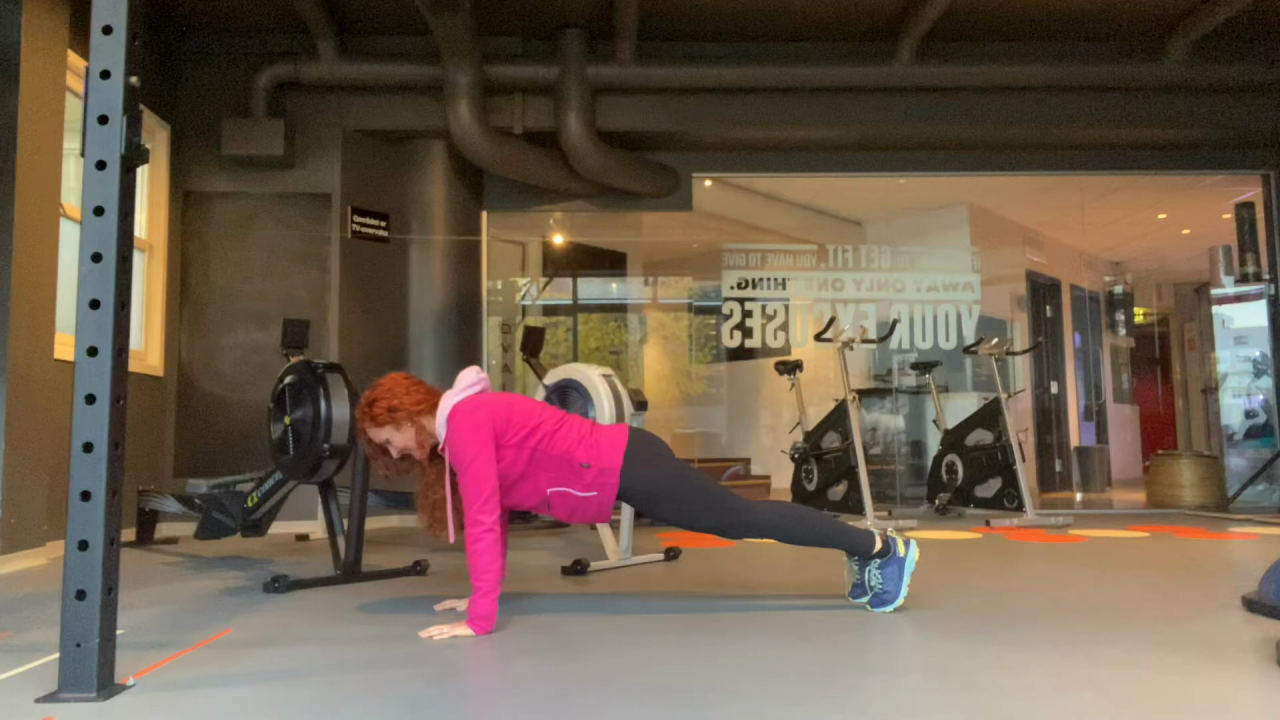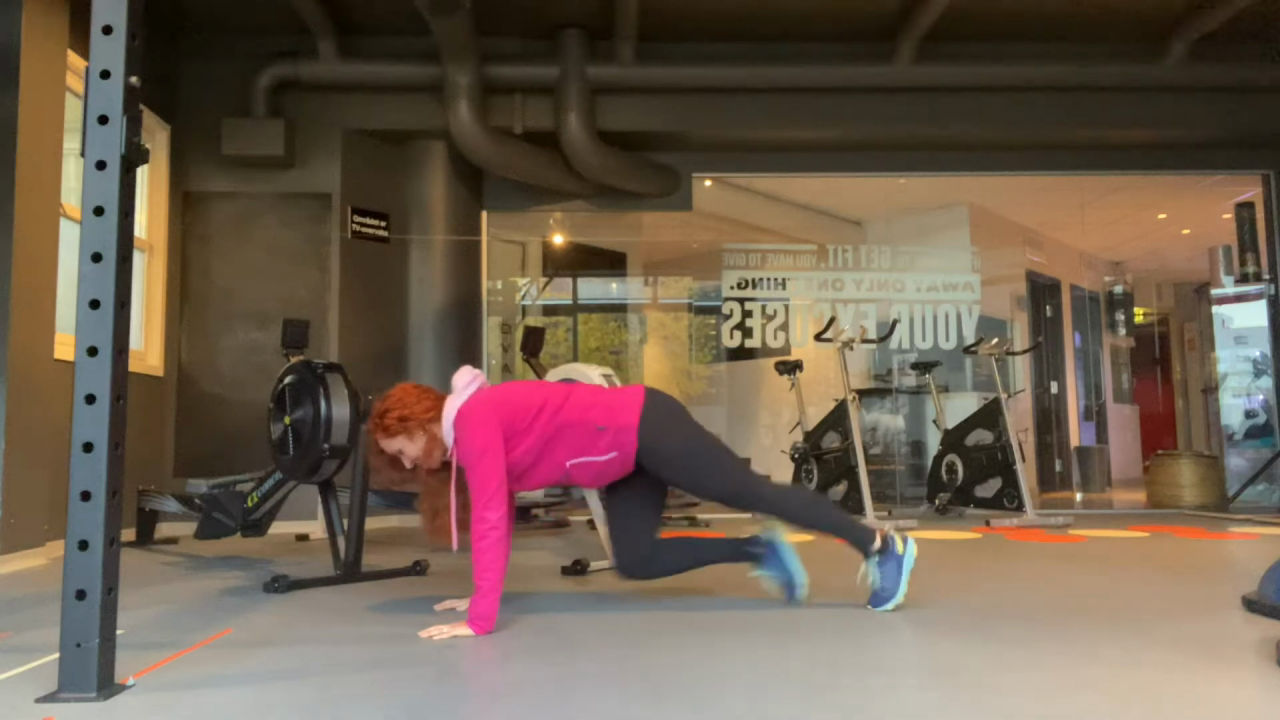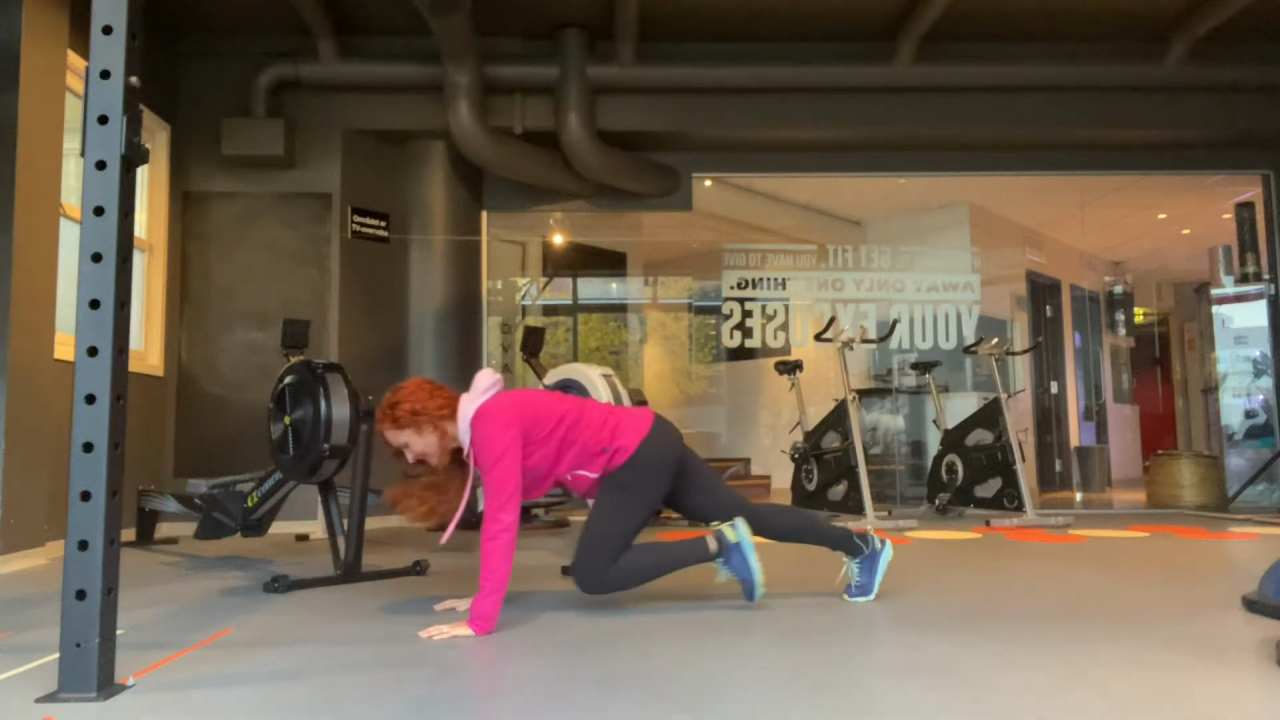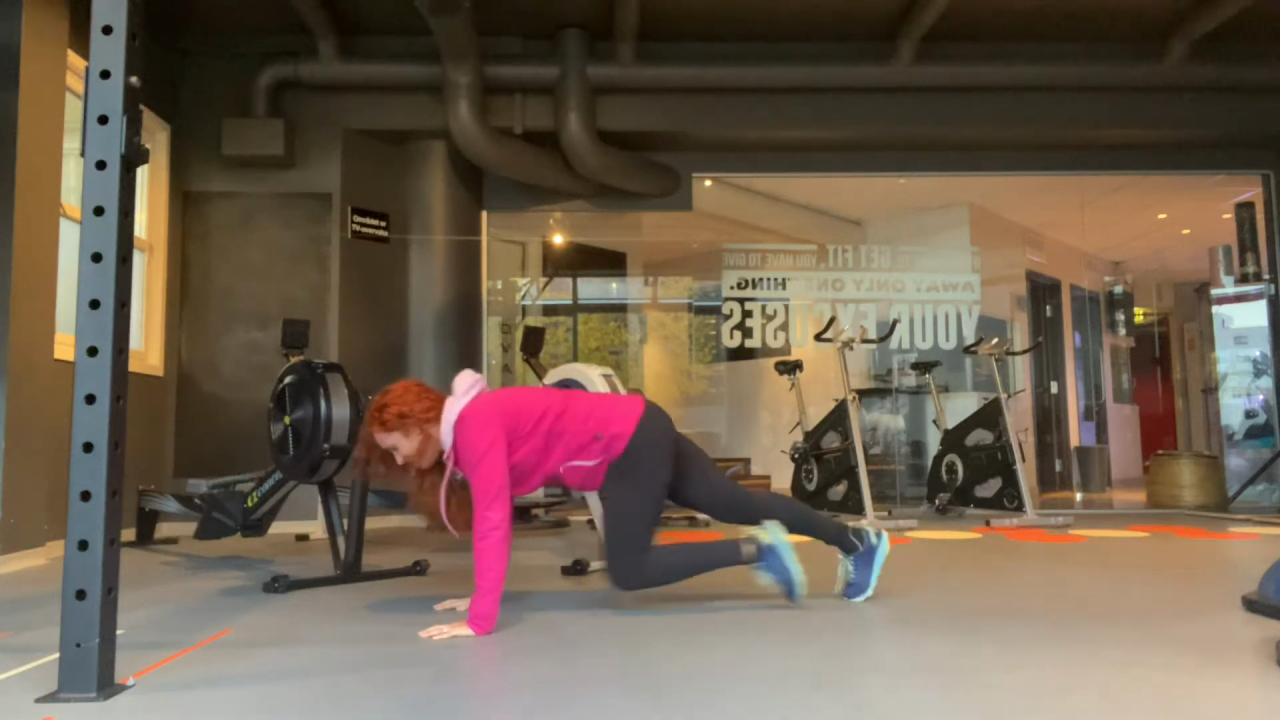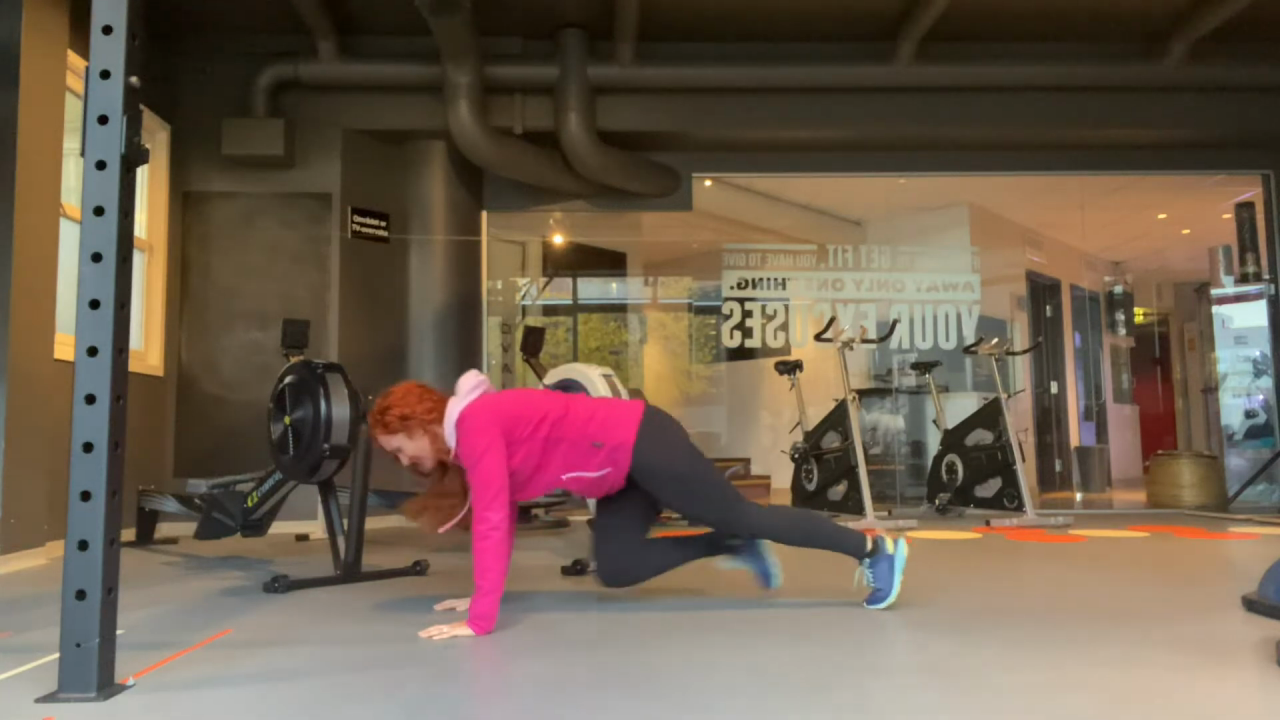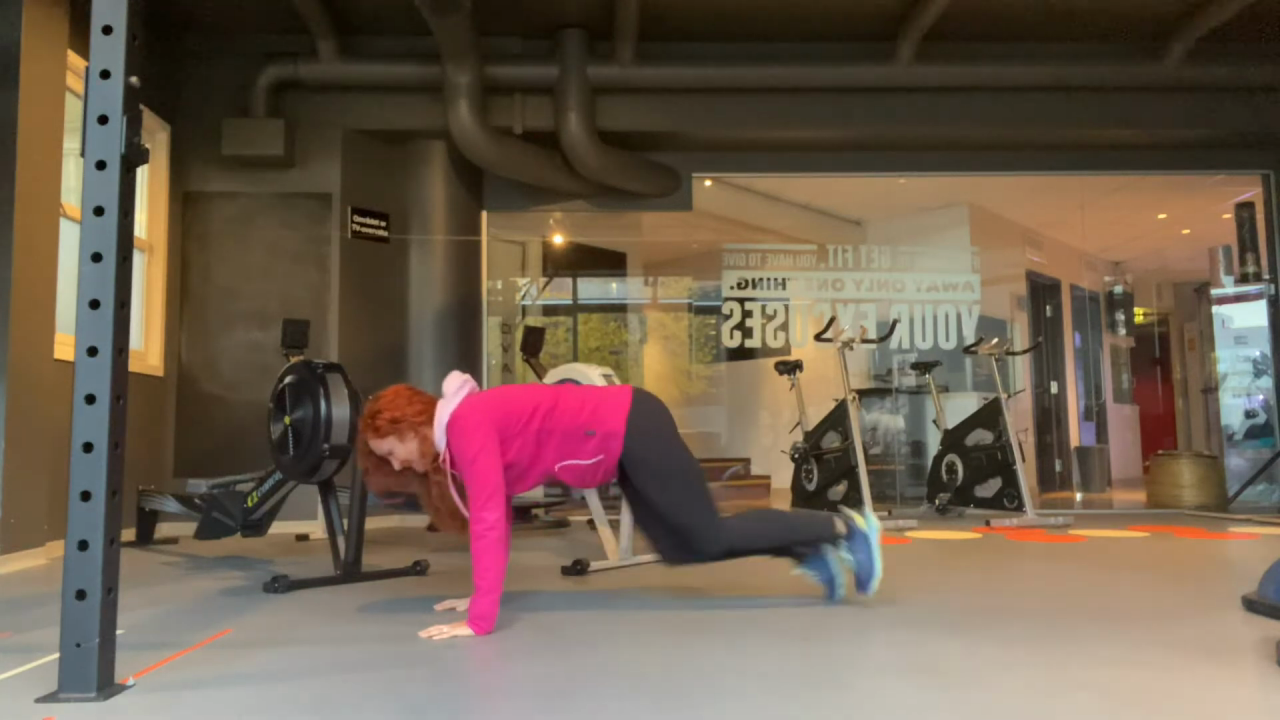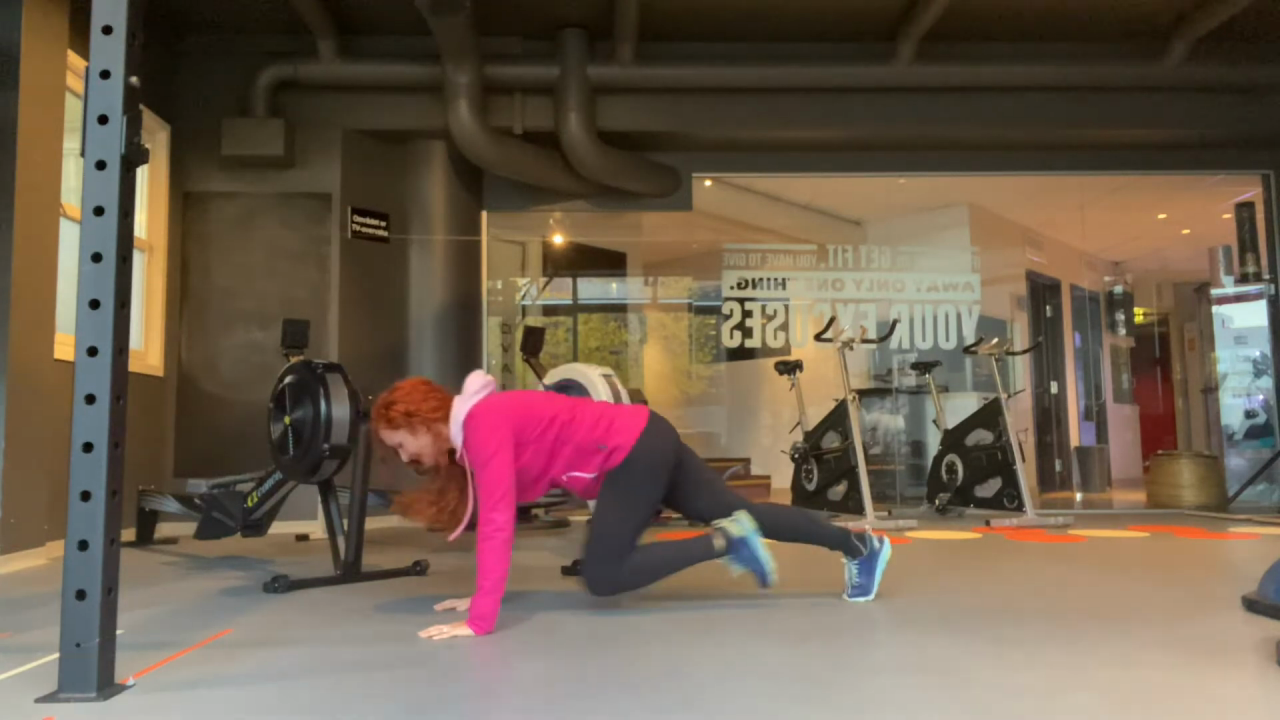
dt=0.7s
person 1, frame 1
left shoulder: (465, 423)
right shoulder: (472, 419)
left elbow: (484, 521)
right elbow: (491, 514)
left wrist: (479, 617)
right wrist: (482, 592)
left hip: (627, 468)
right hip: (618, 465)
left knee: (746, 518)
right knee: (740, 519)
left ankle: (885, 547)
right ankle: (858, 547)
person 1, frame 2
left shoulder: (474, 421)
right shoulder: (478, 421)
left elbow: (489, 519)
right elbow: (497, 513)
left wrist: (480, 617)
right wrist: (480, 594)
left hip: (645, 428)
right hip: (628, 446)
left knee: (755, 493)
right knee: (634, 563)
left ankle: (883, 546)
right ankle: (759, 553)
person 1, frame 3
left shoulder: (492, 424)
right shoulder: (479, 429)
left elbow: (503, 522)
right elbow: (501, 513)
left wrist: (481, 618)
right wrist: (485, 593)
left hip: (641, 453)
right hip: (642, 450)
left knee: (594, 574)
right knee: (738, 514)
left ankle: (720, 547)
right ankle: (862, 546)
person 1, frame 4
left shoulder: (475, 426)
right shoulder: (471, 427)
left elbow: (492, 521)
right elbow: (496, 514)
left wrist: (480, 619)
right wrist: (481, 593)
left hip: (636, 438)
right hip: (628, 437)
left knee: (628, 569)
right knee: (736, 503)
left ankle: (757, 549)
right ankle: (859, 542)
person 1, frame 5
left shoulder: (475, 426)
right shoulder: (477, 429)
left elbow: (493, 523)
right elbow: (500, 515)
left wrist: (481, 618)
right wrist: (483, 594)
left hip: (643, 444)
right hip: (631, 451)
left knee: (740, 514)
right knee: (614, 570)
left ankle: (875, 549)
right ankle: (732, 545)
person 1, frame 6
left shoulder: (467, 425)
right shoulder: (463, 430)
left elbow: (488, 520)
right elbow: (491, 515)
left wrist: (479, 619)
right wrist: (479, 594)
left hip: (631, 427)
right hip: (622, 436)
left knee: (710, 537)
right knee: (677, 549)
left ankle: (847, 529)
right ankle: (809, 550)
person 1, frame 7
left shoulder: (482, 425)
right shoulder: (472, 433)
left elbow: (497, 522)
right elbow: (495, 516)
left wrist: (481, 617)
right wrist: (484, 594)
left hip: (639, 447)
right hip: (637, 446)
left knee: (602, 576)
right knee: (737, 512)
left ankle: (726, 543)
right ankle: (861, 546)
